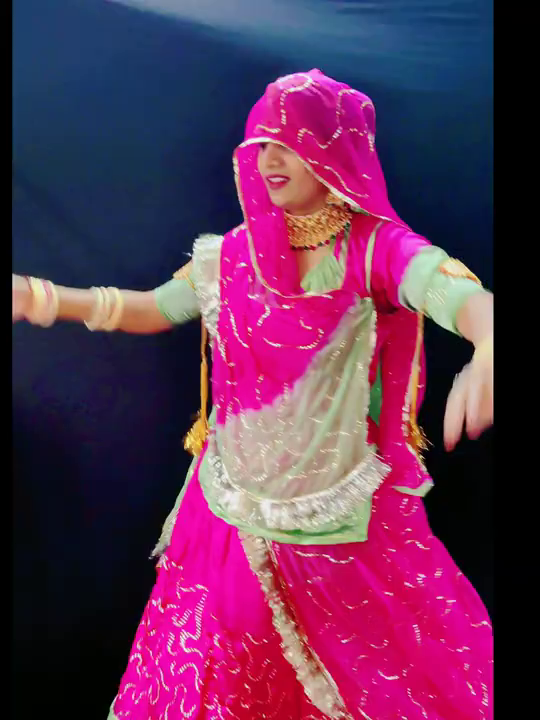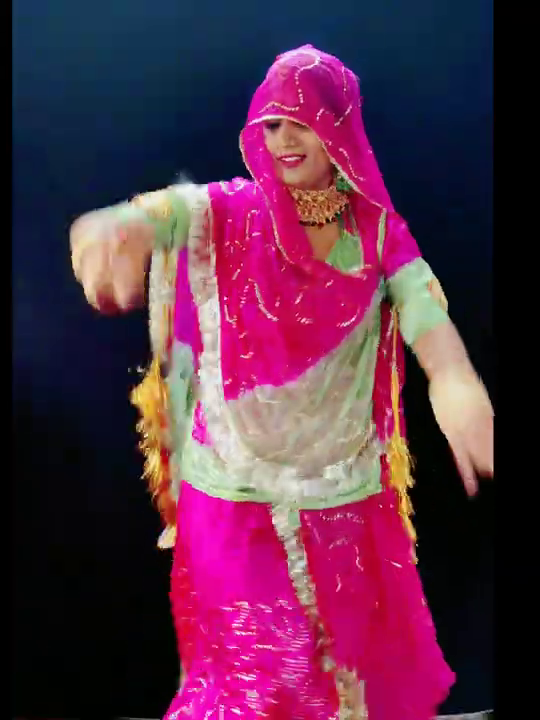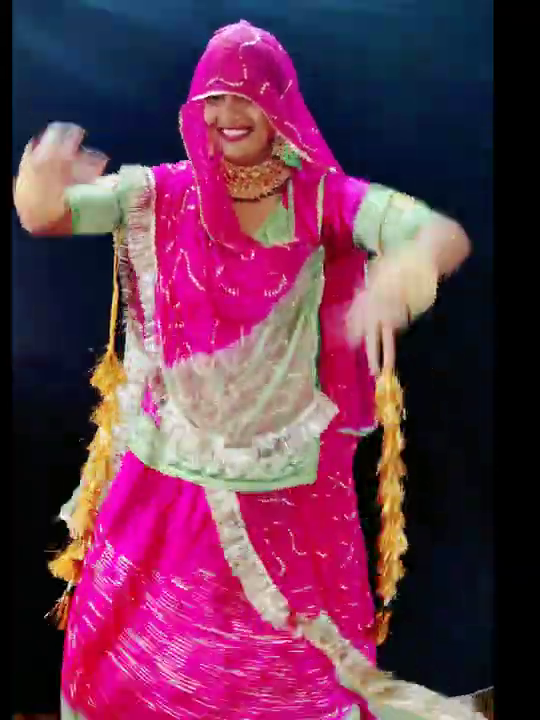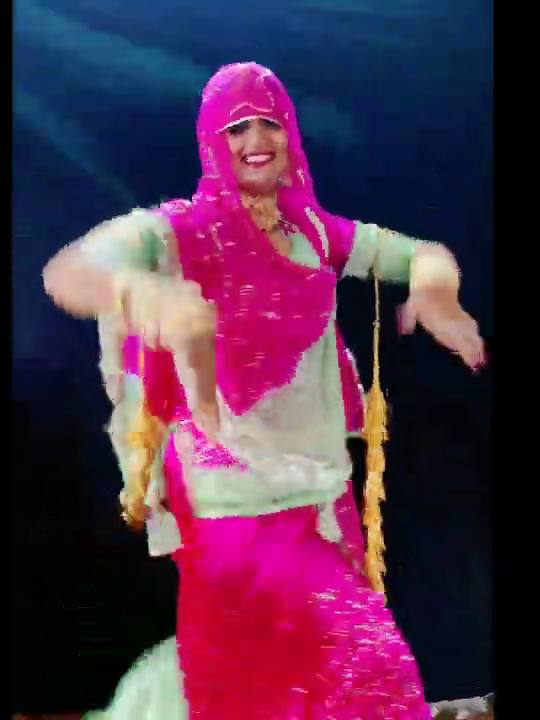
dt=0.7s
person 1, frame 1
left shoulder: (383, 246)
right shoulder: (237, 251)
left elbow: (469, 303)
right elbow: (154, 308)
left wrist: (485, 362)
right wrist: (45, 299)
left hip: (347, 515)
right hip: (236, 506)
person 1, frame 2
left shoulder: (378, 230)
right shoulder: (216, 213)
left elbow: (433, 331)
right elbow: (97, 228)
left wrist: (464, 400)
right wrist: (103, 242)
left hip: (341, 488)
right hip: (232, 487)
left knee: (356, 641)
right knee: (251, 656)
person 1, frame 3
left shoulder: (327, 196)
right shoulder: (164, 190)
left elbow: (450, 238)
right elbow: (46, 218)
left wrist: (410, 267)
right wrist: (41, 185)
left hip: (290, 469)
right hip: (170, 461)
left knee: (296, 637)
right knee: (143, 637)
person 1, frame 4
left shoulder: (313, 229)
right shoulder: (175, 230)
left elbow: (424, 256)
right elbow: (65, 274)
left wrist: (436, 283)
right wrist: (151, 302)
left hip: (315, 484)
right hip: (237, 496)
left knee: (351, 663)
